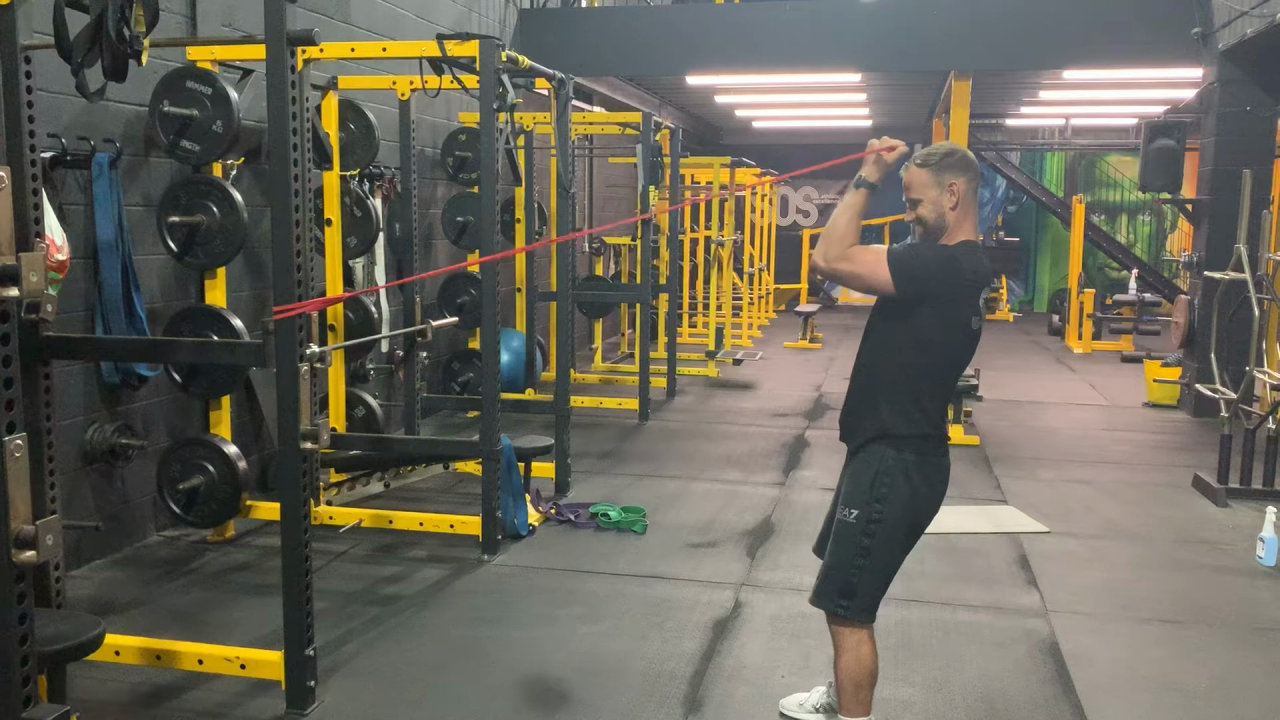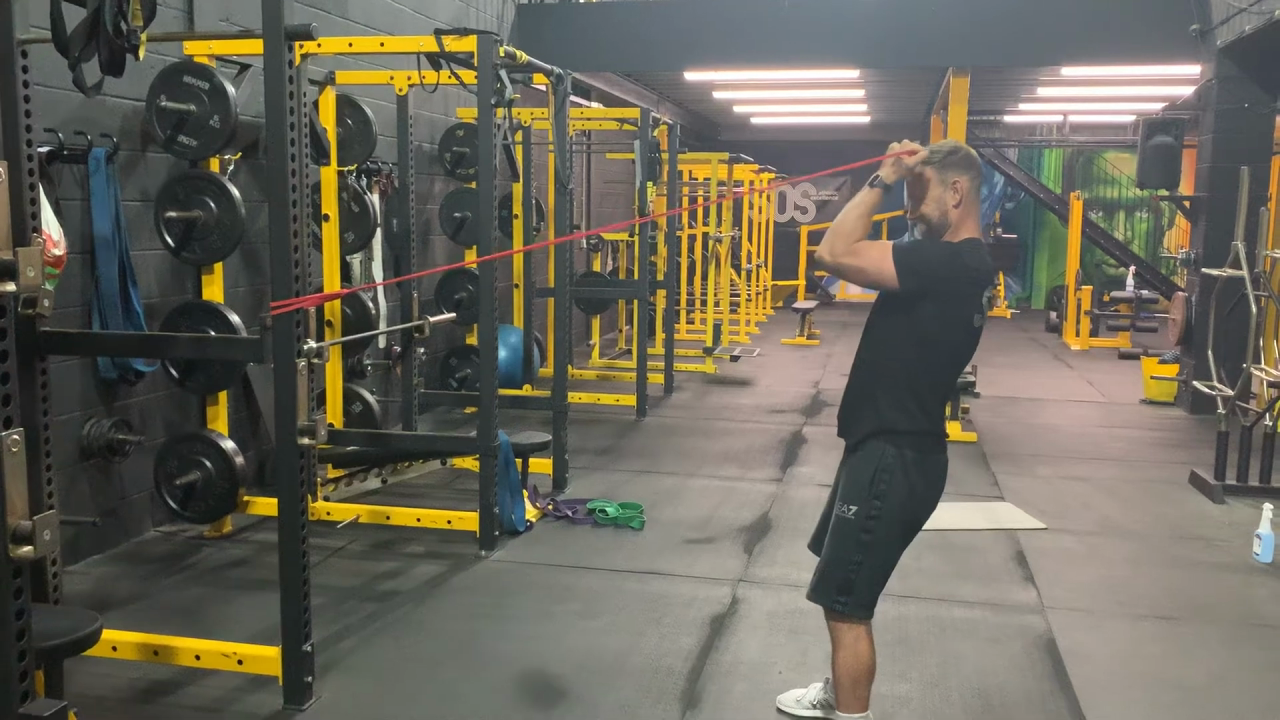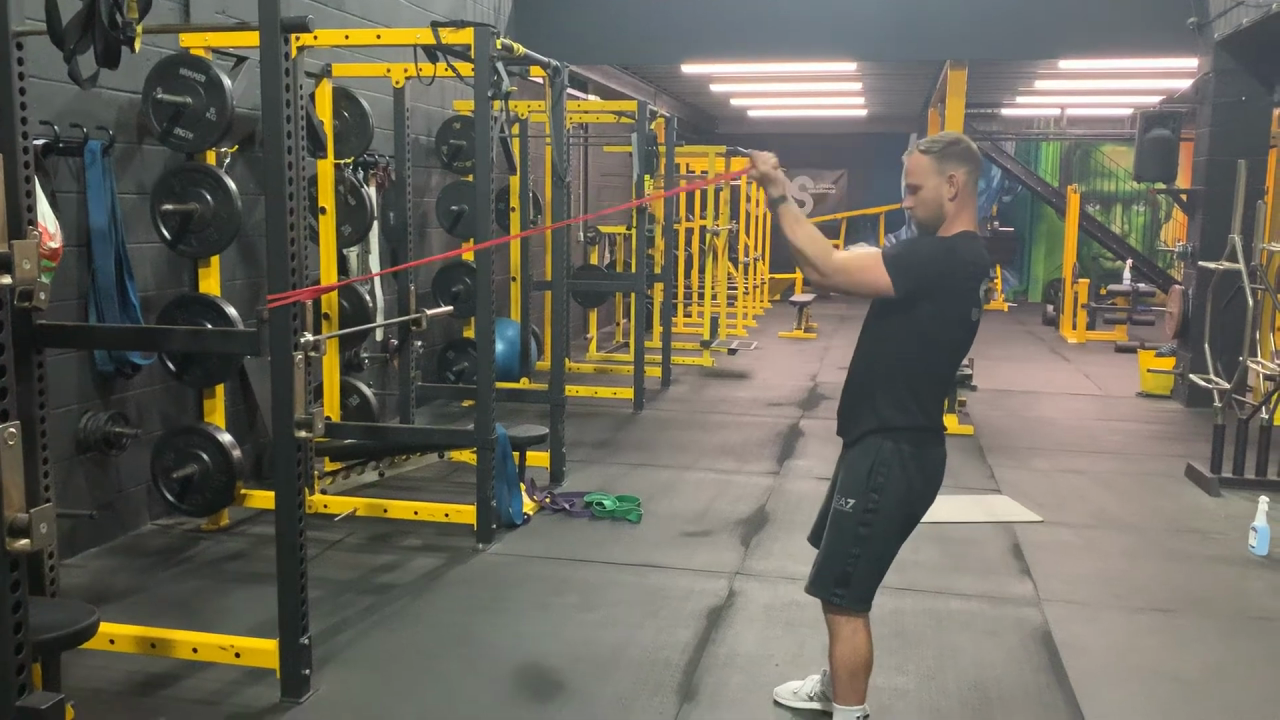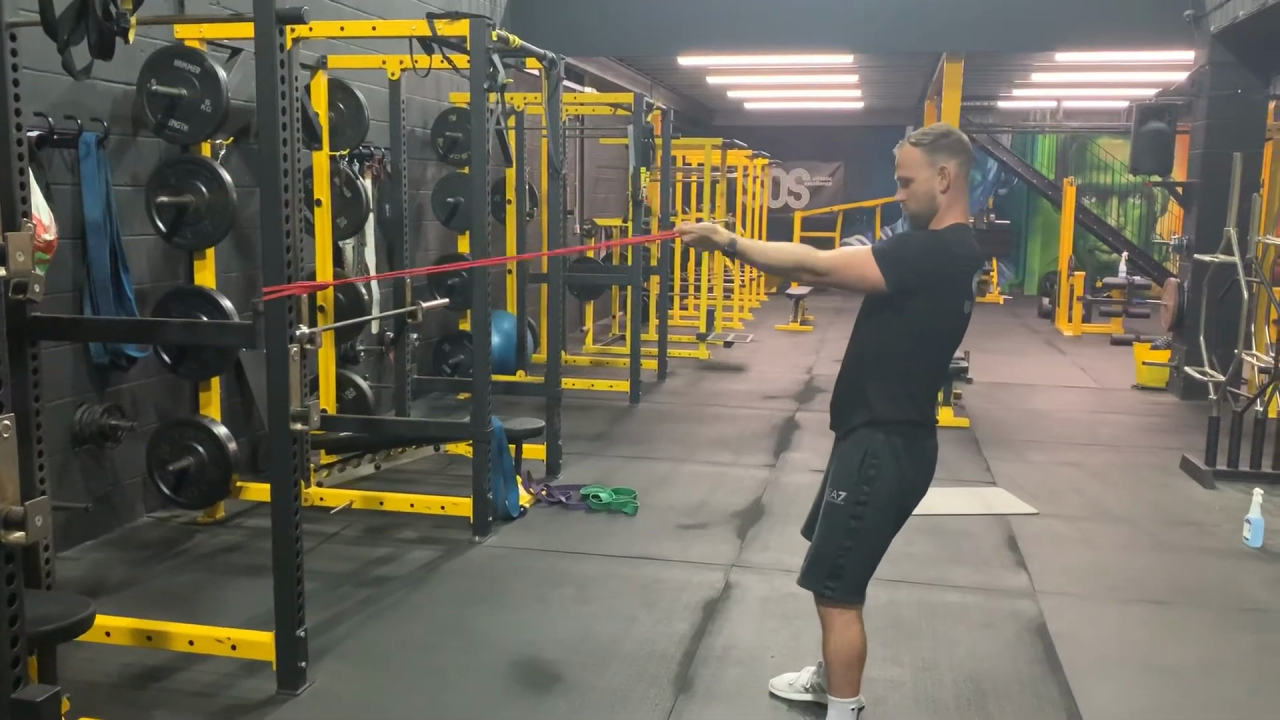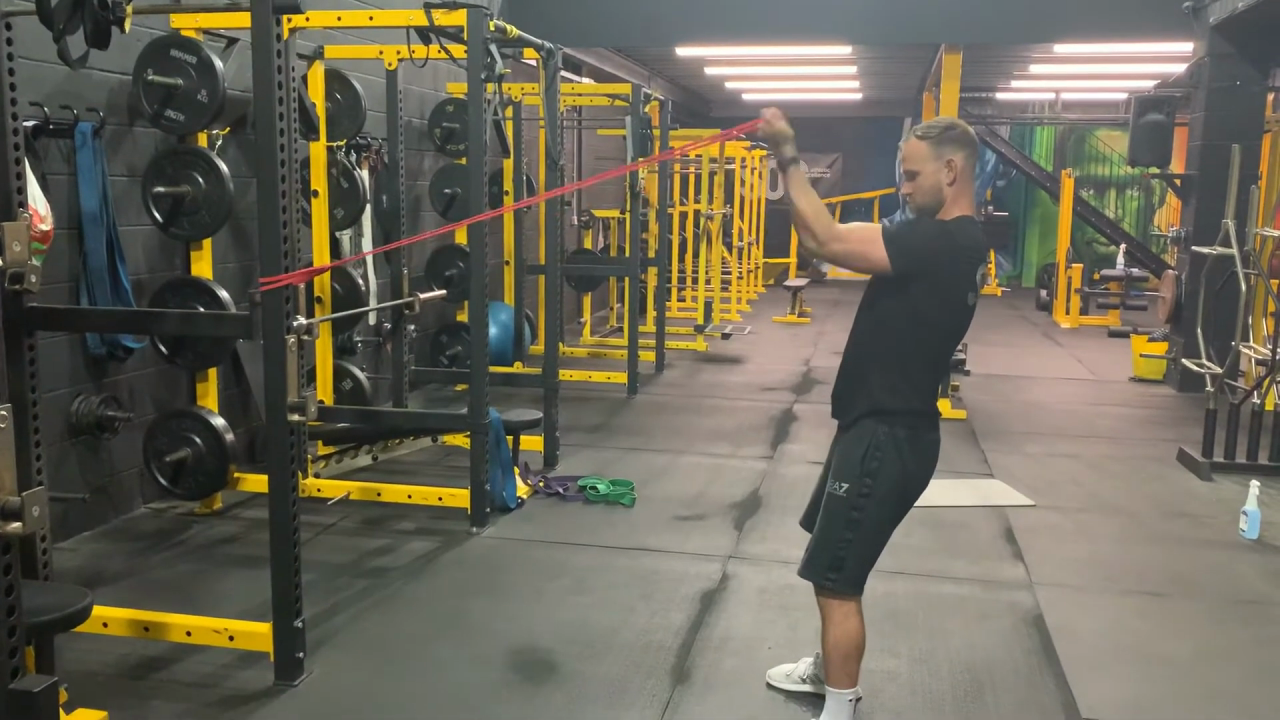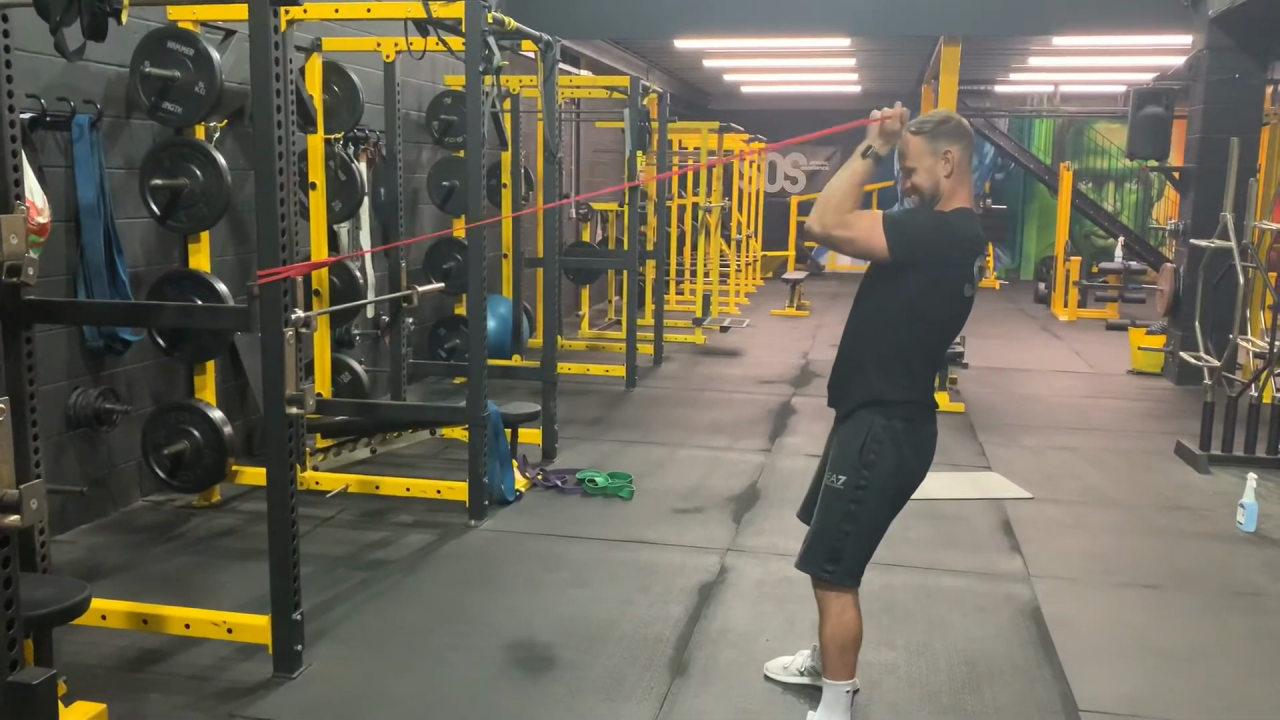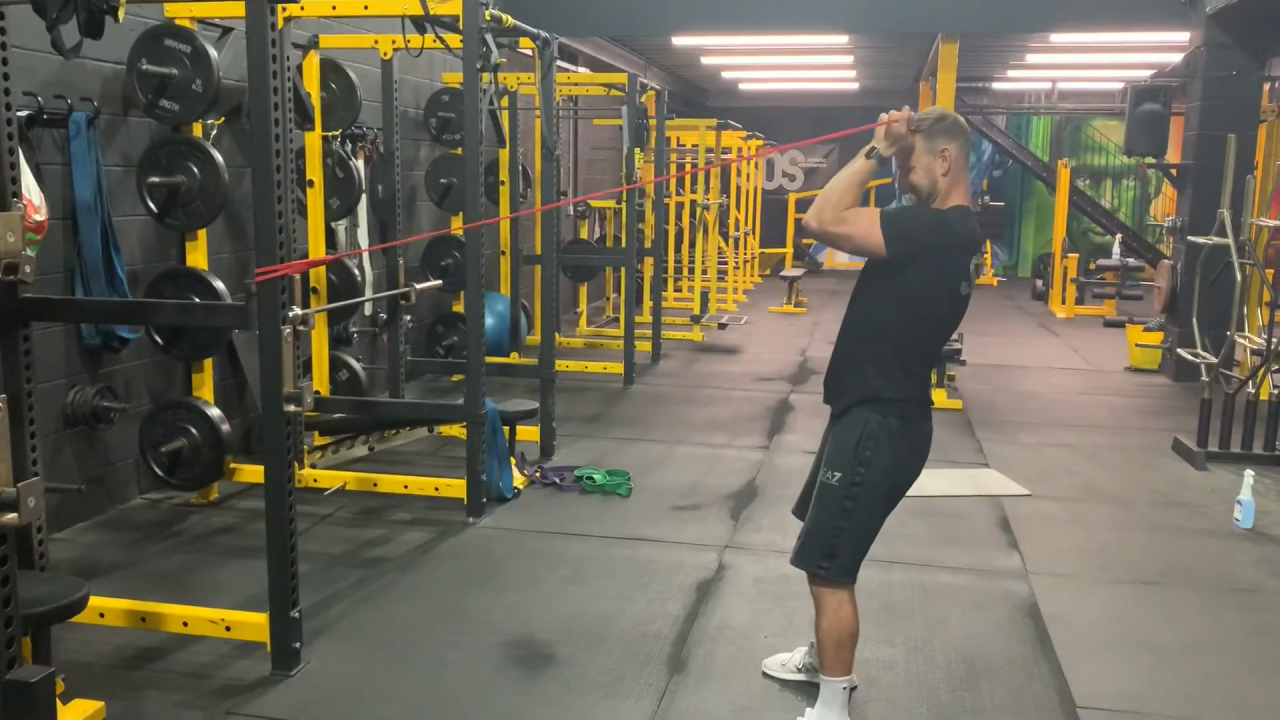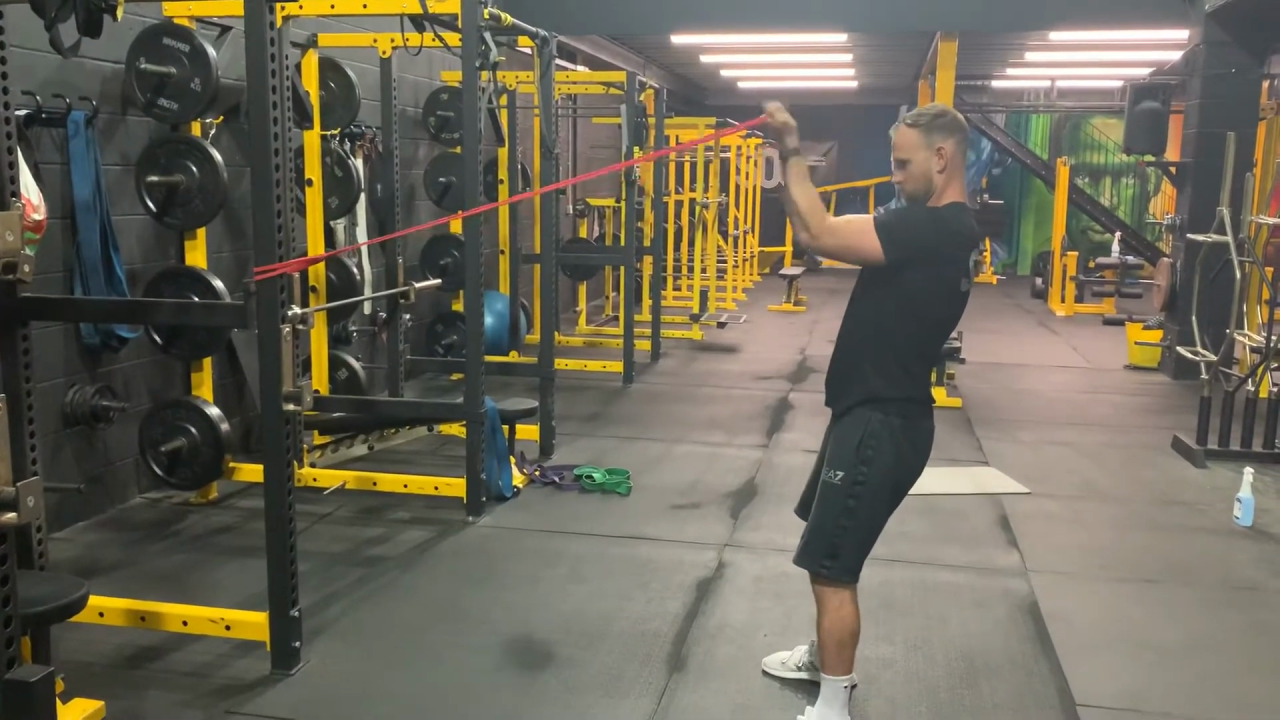
dt=0.5s
person 1, frame 1
left shoulder: (944, 267)
right shoulder: (955, 266)
left elbow: (830, 260)
left wrist: (866, 178)
left hip: (897, 463)
right hip: (894, 451)
left knee: (847, 607)
right knee: (844, 594)
person 1, frame 2
left shoulder: (949, 265)
right shoulder: (957, 264)
left elbow: (834, 254)
right elbow: (854, 258)
left wrist: (881, 179)
left hip: (894, 458)
right hip: (889, 447)
left knee: (845, 602)
right knee: (842, 592)
person 1, frame 3
left shoulder: (942, 260)
right shoulder: (950, 255)
left elbow: (828, 269)
right elbow: (855, 269)
left wrist: (779, 196)
left hip: (892, 451)
right hip: (889, 440)
left knee: (842, 595)
right knee: (840, 582)
person 1, frame 4
left shoulder: (935, 253)
right shoulder: (943, 249)
left elbow: (819, 267)
right elbow: (843, 265)
left wrist: (729, 241)
left hip: (885, 444)
right hip: (883, 434)
left knee: (835, 587)
right knee: (834, 573)
person 1, frame 5
left shoulder: (942, 243)
right shoulder: (945, 240)
left elbow: (826, 242)
right elbow: (847, 240)
left wrist: (789, 159)
left hip: (887, 436)
right hip: (882, 424)
left knee: (835, 578)
right knee: (831, 564)
right ankle: (828, 668)
person 1, frame 6
left shoulder: (942, 234)
right shoulder: (946, 232)
left elbow: (825, 225)
right elbow: (845, 227)
left wrist: (871, 150)
left hip: (885, 426)
right hip: (880, 415)
left knee: (832, 570)
right knee: (830, 556)
right ankle: (829, 662)
person 1, frame 7
left shoulder: (938, 229)
right shoulder: (946, 229)
left elbow: (822, 220)
right elbow: (842, 223)
left wrist: (875, 152)
left hip: (879, 423)
right hip: (876, 410)
left knee: (826, 567)
right knee: (825, 551)
right ankle: (826, 658)
person 1, frame 8
left shoulder: (936, 230)
right shoulder: (940, 226)
left elbow: (818, 234)
right elbow: (842, 234)
left wrist: (793, 151)
left hip: (882, 421)
right hip: (877, 411)
left knee: (830, 565)
right knee: (829, 549)
right ankle: (827, 656)
